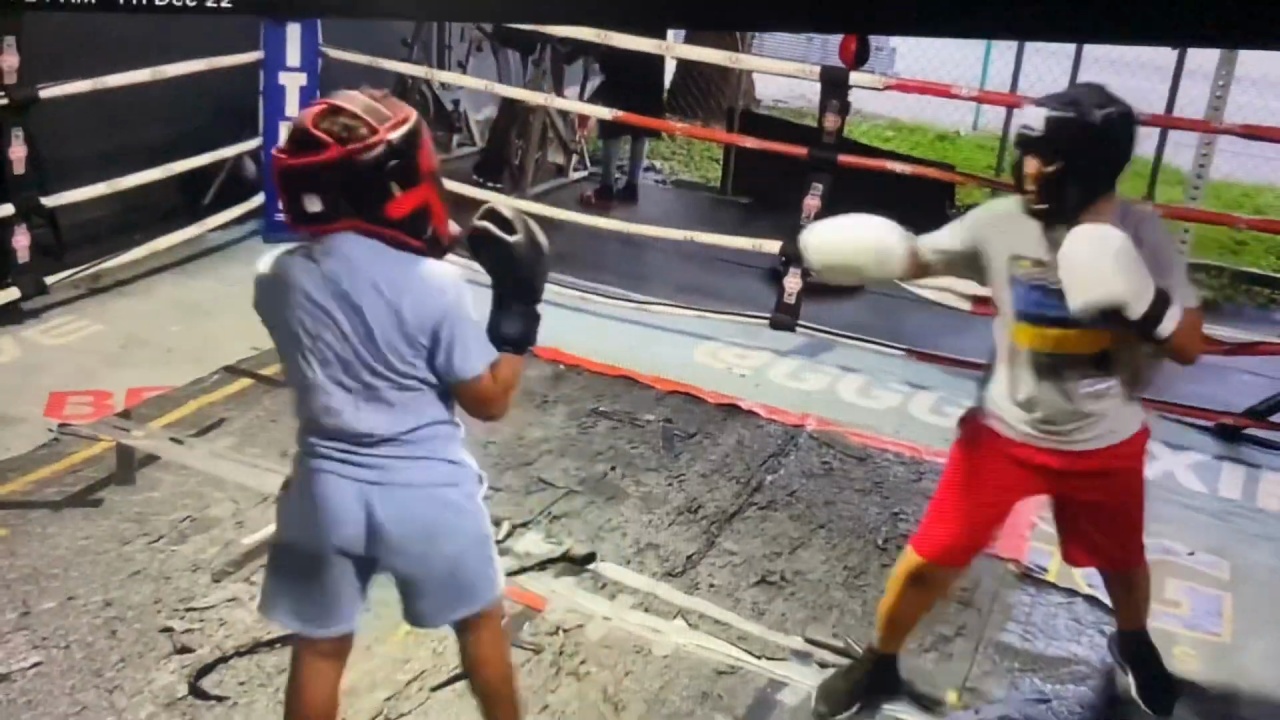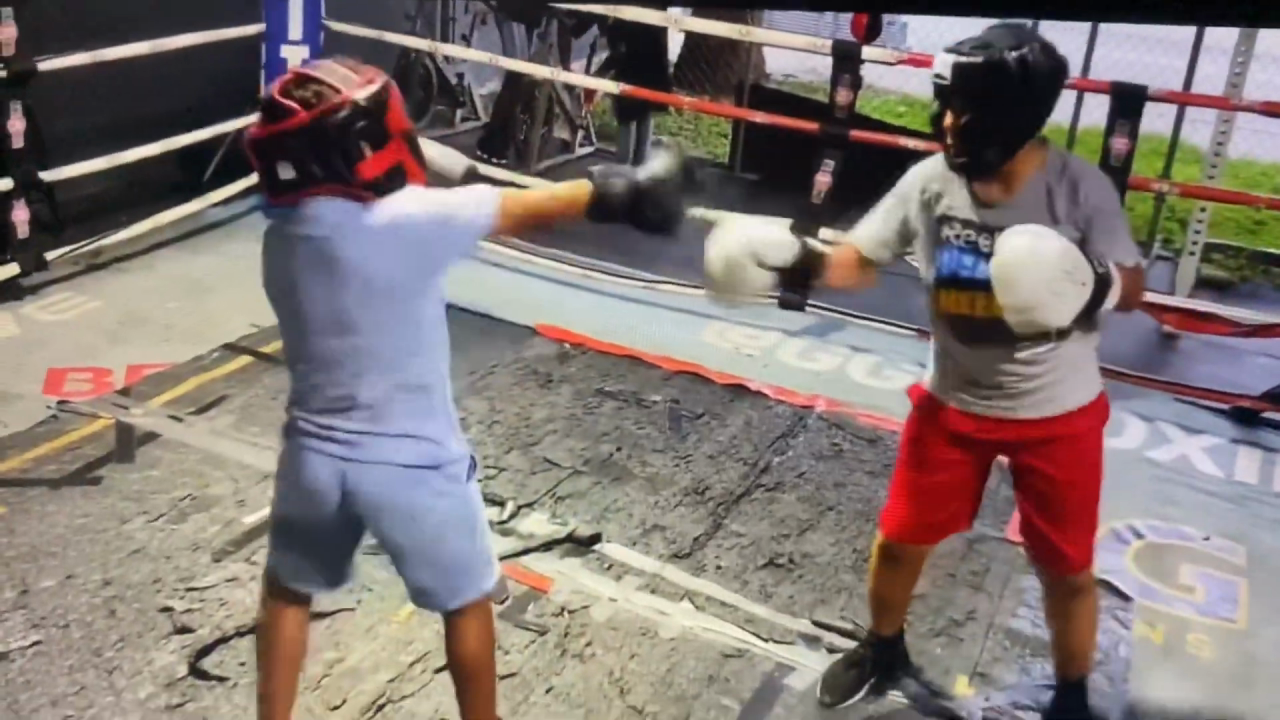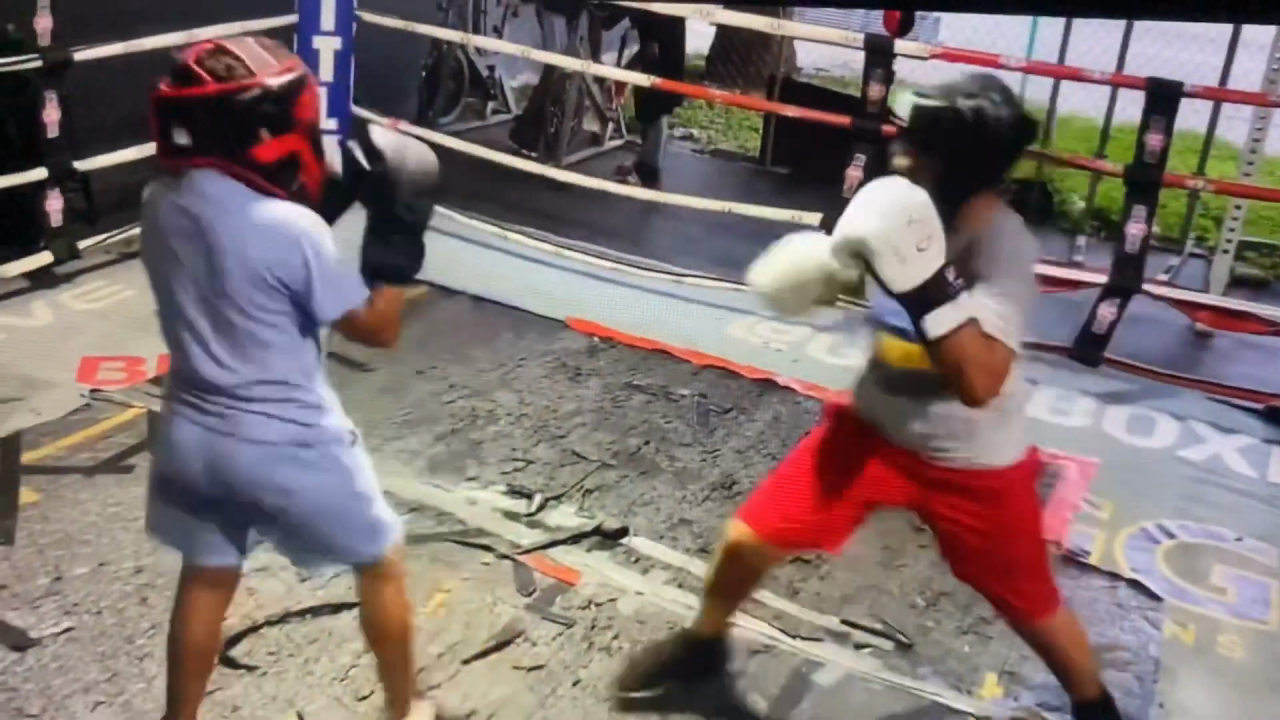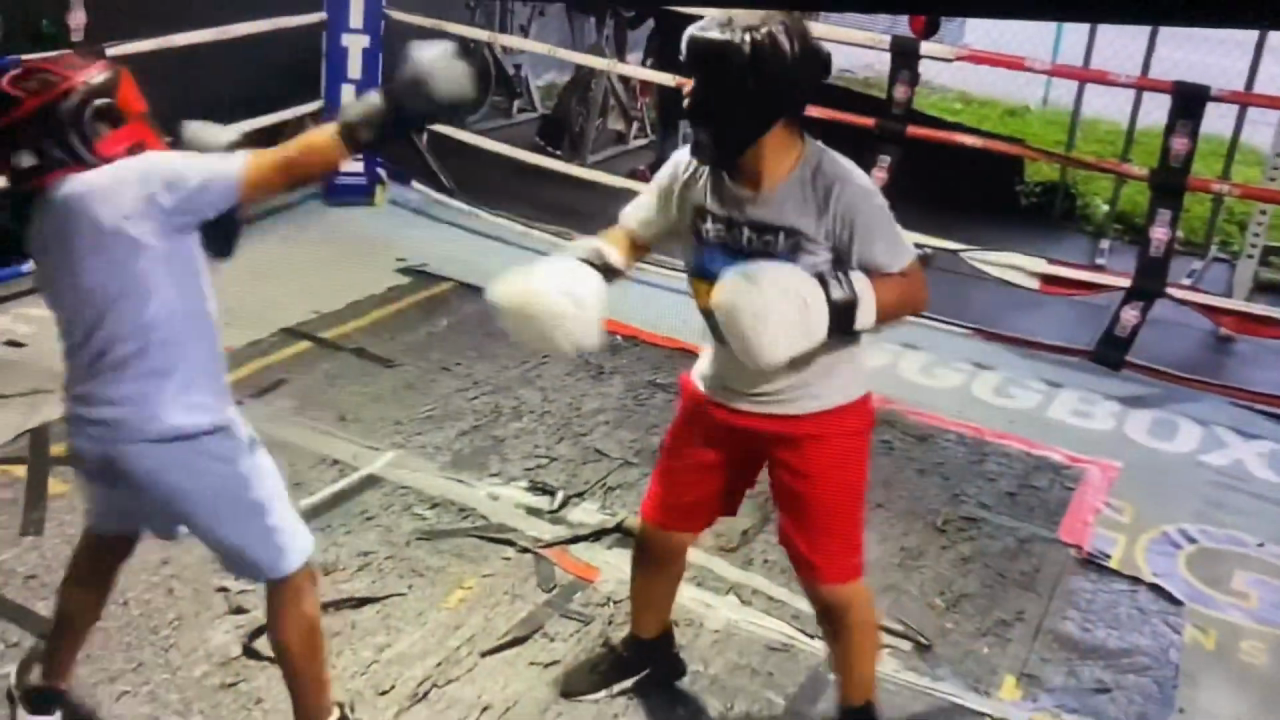
dt=0.4s
person 1, frame 1
left shoulder: (1141, 235)
right shoulder: (1000, 221)
left elbow: (1189, 344)
right elbow: (922, 256)
left wrist: (1144, 303)
right wrist: (879, 250)
left hip: (1103, 443)
right hip: (1006, 430)
left knee: (1122, 561)
right knee: (929, 560)
left ankle: (1132, 643)
right ankle: (877, 665)
person 1, frame 2
left shoulder: (1080, 189)
right shoulder: (929, 182)
left elbow: (1132, 283)
right elbow: (855, 262)
left wrist: (1092, 288)
right wrist: (790, 262)
left hip: (1060, 413)
right hip: (954, 403)
left knee: (1065, 566)
right knee: (900, 540)
right ankle: (883, 649)
person 1, frame 3
left shoulder: (1003, 249)
right shoulder: (921, 216)
left elbow: (981, 382)
left wrist: (921, 282)
right wrist: (832, 265)
left hip: (972, 463)
right hip: (872, 430)
left knee: (1033, 608)
right knee: (746, 541)
right ankle: (701, 645)
person 1, frame 4
left shoulder: (842, 189)
right shoulder: (694, 169)
left elbow: (910, 293)
right elbow: (631, 236)
left wrist: (834, 305)
right wrist: (582, 271)
left hip: (823, 410)
right hip: (720, 397)
left knee: (830, 580)
right knee: (658, 531)
right ankle: (648, 646)
person 2, frame 1
left shoulder: (277, 279)
right shoulder: (435, 287)
right elbow: (490, 402)
right wrist: (520, 300)
left hip: (328, 493)
right hip: (429, 491)
left knee: (321, 647)
right knee: (479, 619)
person 2, frame 2
left shoulder: (282, 238)
right shoulder: (411, 221)
right elbow: (528, 209)
right wrist: (626, 190)
left hip: (314, 459)
right hip: (414, 467)
left knee: (286, 593)
right knee: (466, 604)
person 2, frame 3
left shoulder: (161, 205)
right shoulder: (293, 230)
right elbow: (377, 328)
left wrist: (319, 200)
right wrist: (399, 225)
left hip: (194, 435)
right hip: (289, 444)
left knee: (206, 577)
right knee: (380, 563)
person 2, frame 4
right shoulder: (147, 183)
right elbow: (288, 169)
left wrist: (203, 227)
right wrist: (390, 109)
left hip: (96, 428)
right hip: (183, 432)
left knee: (105, 542)
right knee: (290, 577)
